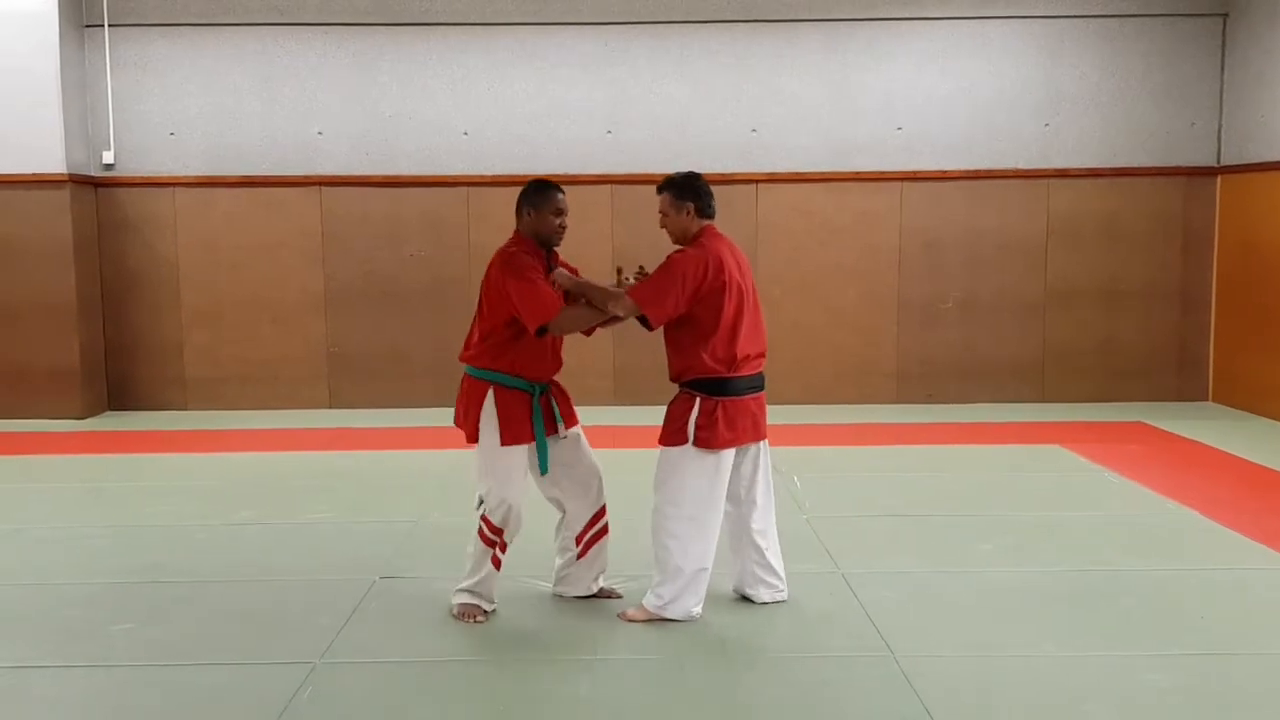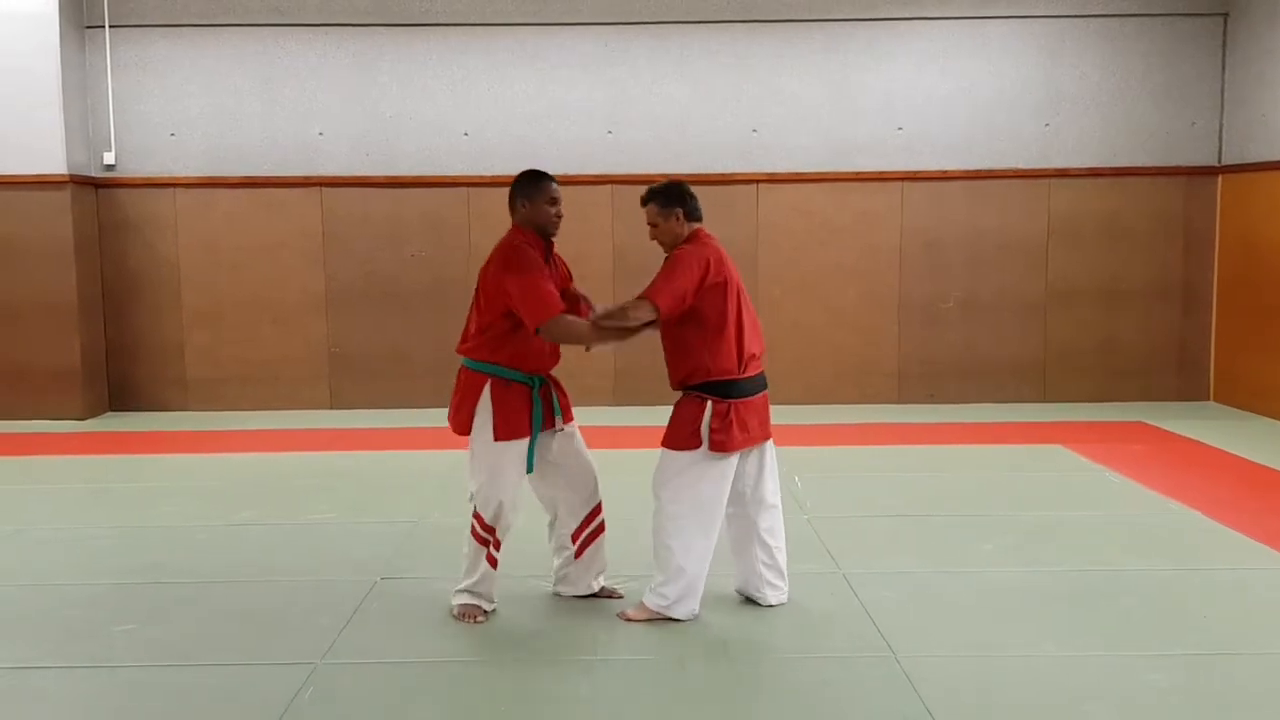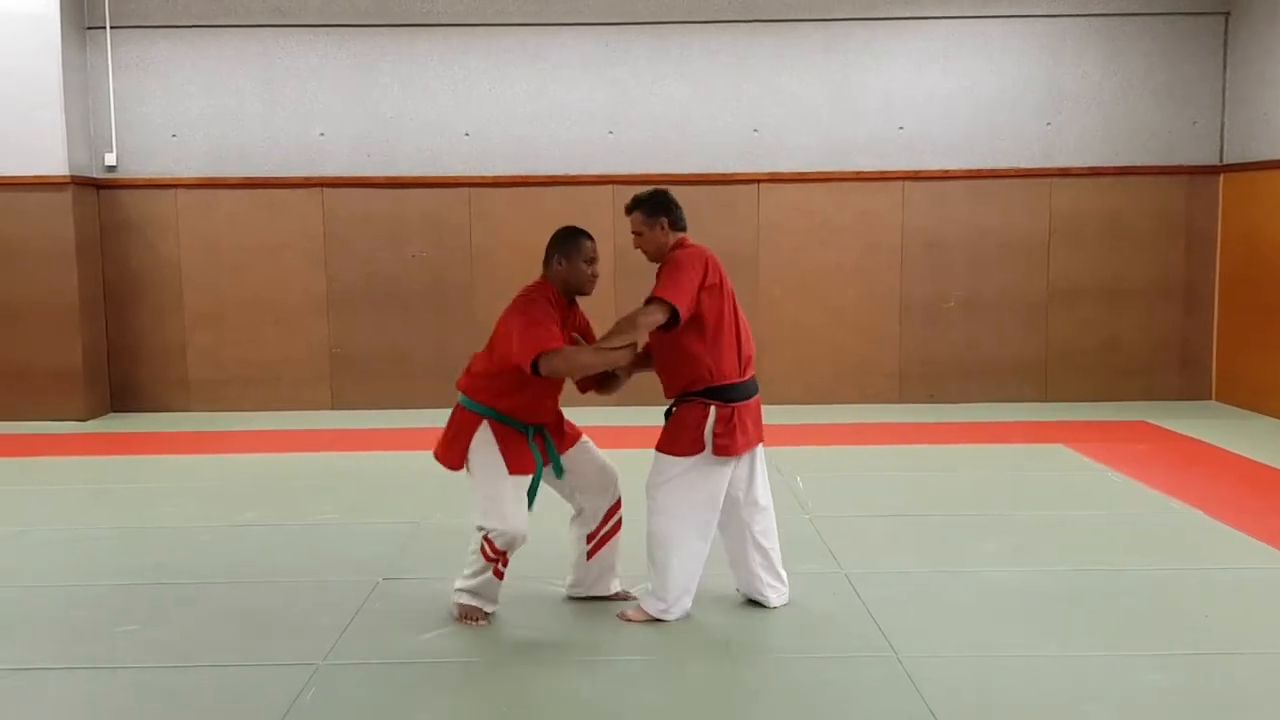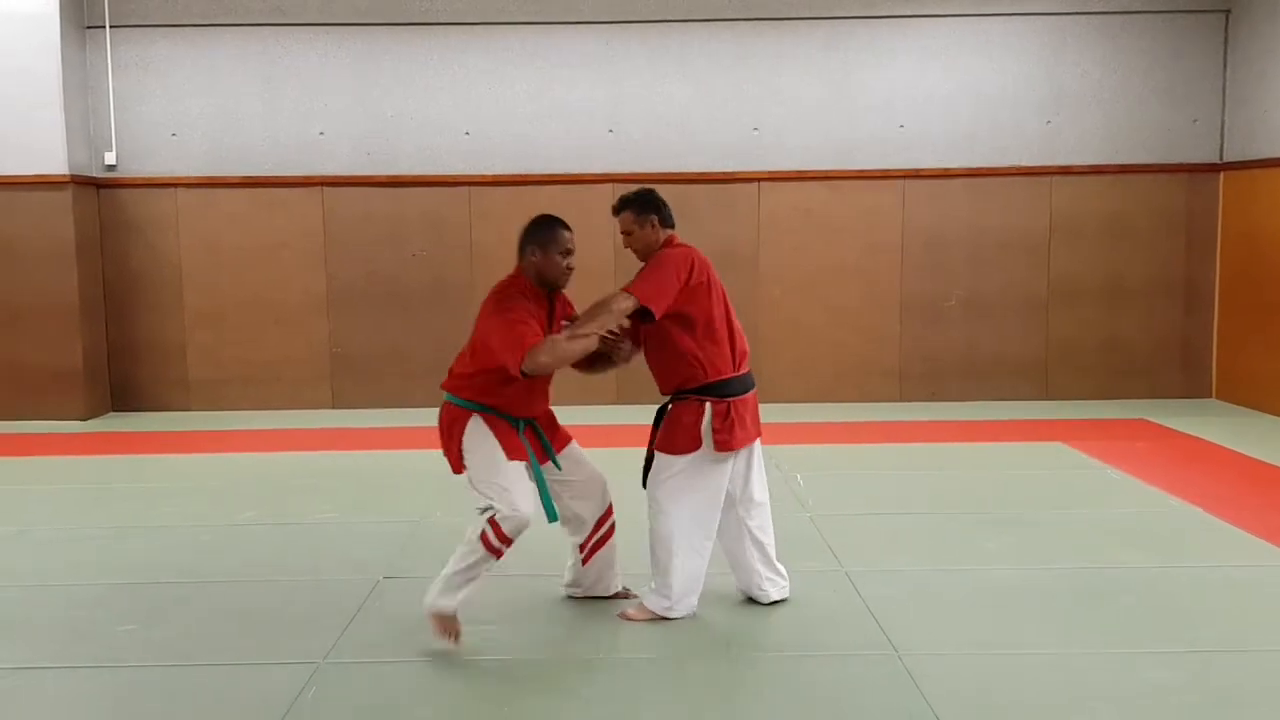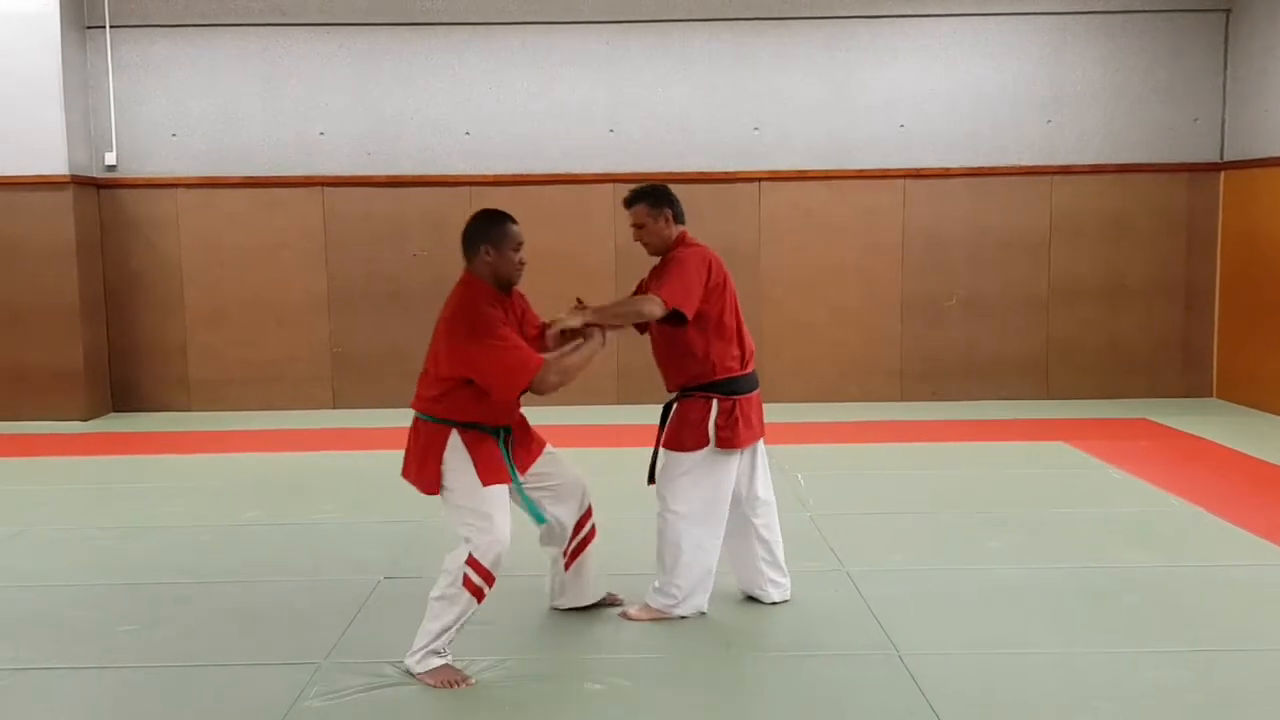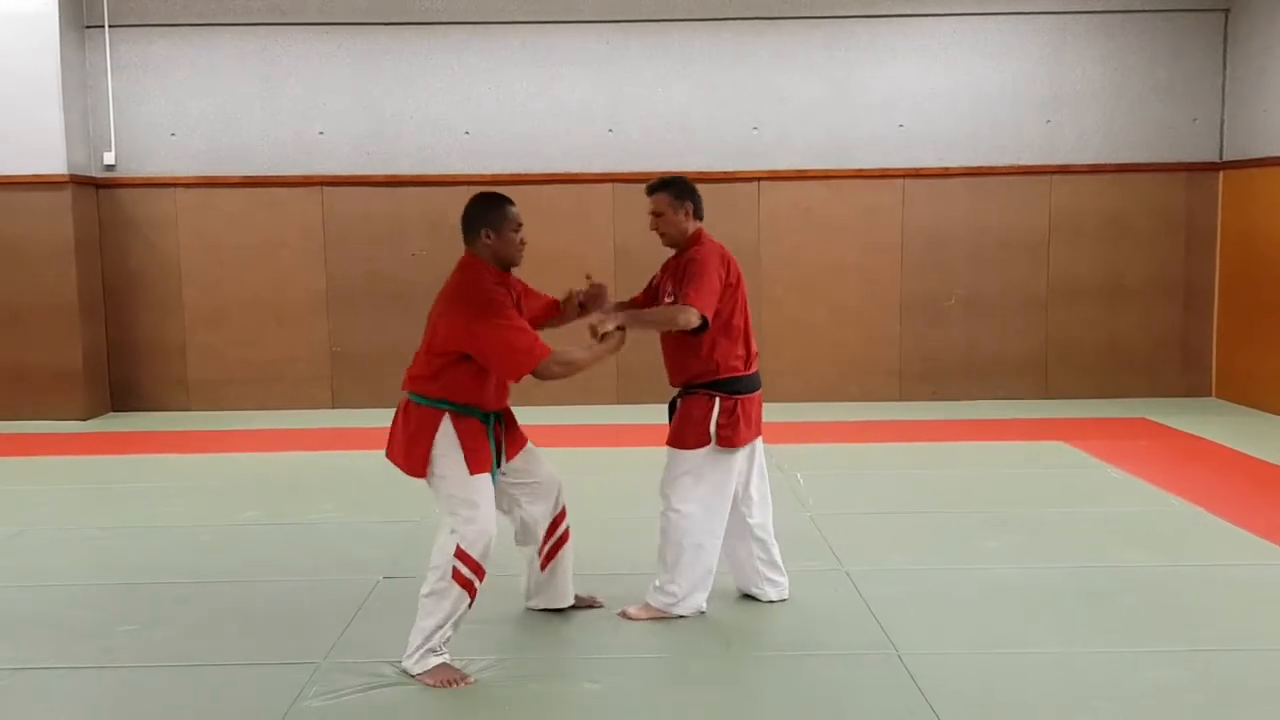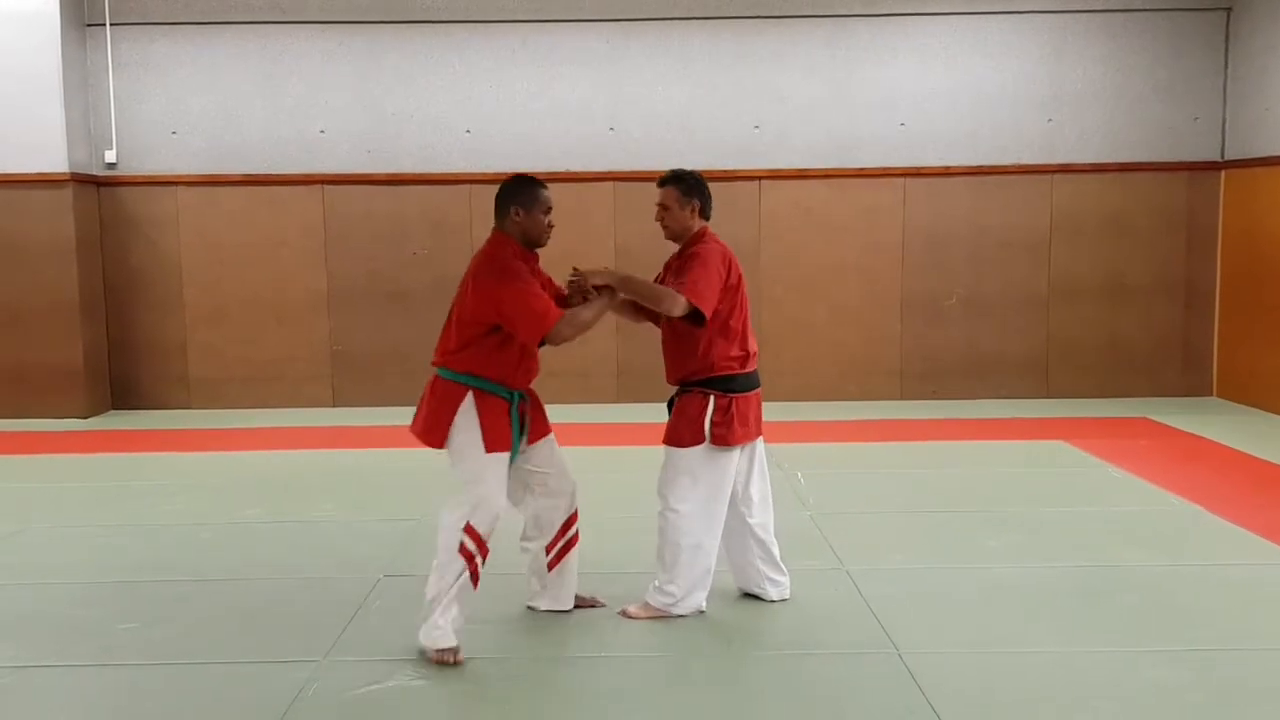
dt=0.2s
person 1, frame 1
left shoulder: (554, 265)
right shoulder: (514, 263)
left elbow: (588, 313)
right elbow: (559, 322)
left hip: (540, 394)
right hip: (499, 396)
left knee: (583, 484)
right knee: (504, 501)
left ankle: (579, 581)
right ankle: (474, 594)
person 1, frame 2
left shoulder: (548, 260)
right shoulder: (516, 259)
left elbow: (584, 321)
right elbow: (557, 328)
right wrist: (617, 330)
left hip: (537, 389)
right hip: (495, 390)
left knee: (574, 483)
right knee: (495, 497)
left ankle: (579, 580)
right ankle: (471, 594)
person 1, frame 3
left shoulder: (573, 315)
right shoulder: (533, 308)
left elbow: (594, 382)
right elbow: (553, 364)
left wrist: (621, 367)
right wrist: (619, 355)
left hip: (540, 426)
right hip: (490, 426)
left knee: (601, 484)
right knee: (509, 526)
left ankle: (593, 584)
right ankle: (471, 594)
person 1, frame 4
left shoulder: (555, 300)
right shoulder: (508, 303)
left elbow: (587, 362)
right elbow: (536, 361)
left wrist: (615, 349)
right wrist: (595, 337)
left hip: (530, 417)
right hip: (481, 420)
left knee: (590, 489)
right knee: (514, 508)
left ankle: (591, 581)
right ankle: (443, 599)
person 1, frame 5
left shoulder: (504, 298)
right shoulder: (472, 316)
left elbow: (538, 340)
right elbow: (543, 380)
left wrist: (575, 334)
right wrist: (590, 346)
left hip: (498, 429)
right hip: (455, 440)
left knee: (568, 490)
right knee: (488, 540)
left ankle: (576, 592)
right ankle: (427, 655)
person 1, frame 6
left shoulder: (498, 281)
right shoulder: (474, 296)
left elbow: (547, 314)
right elbow: (545, 365)
left wrist: (577, 304)
right wrist: (606, 349)
left hip: (483, 419)
right hip: (445, 427)
left knee: (541, 491)
right knee: (470, 534)
left ankle: (551, 594)
right ankle: (424, 654)
person 1, frame 7
left shoulder: (519, 262)
right shoulder: (500, 267)
left elbow: (560, 308)
right elbow: (558, 331)
left wrist: (586, 294)
right wrist: (604, 300)
left hip: (510, 400)
right hip: (472, 403)
left knee: (555, 488)
right knee: (478, 509)
left ankle: (554, 594)
right ankle: (438, 631)
person 2, frame 1
left shoulder: (694, 259)
right shoulder: (728, 253)
left elbow: (624, 307)
left wrist: (575, 283)
right wrist: (653, 285)
left hip: (709, 402)
right hip: (746, 395)
left knee: (683, 503)
right knee: (749, 497)
left ankle: (670, 600)
right ankle: (764, 583)
person 2, frame 2
left shoulder: (690, 257)
right shoulder: (708, 256)
left elbow: (641, 313)
right elbow: (682, 322)
left wrist: (593, 321)
right wrist: (621, 323)
left hip: (715, 404)
right hip: (746, 396)
left knee: (679, 500)
right knee: (755, 499)
left ankle: (670, 599)
right ankle: (767, 584)
person 2, frame 3
left shoulder: (687, 262)
right shoulder: (689, 265)
left elbow: (652, 316)
right elbow: (661, 345)
left wrist: (597, 348)
right wrist: (620, 372)
left hip: (710, 409)
right hip: (733, 402)
left knee: (671, 501)
right knee: (746, 503)
left ankle: (665, 602)
right ankle: (767, 586)
person 2, frame 4
left shoulder: (673, 261)
right shoulder: (672, 266)
left elbow: (622, 305)
right elbow: (641, 331)
left wrist: (565, 333)
left hip: (708, 406)
right hip: (730, 398)
left knee: (674, 501)
right knee: (743, 498)
left ankle: (669, 600)
right ankle: (767, 583)
person 2, frame 5
left shoulder: (691, 259)
right shoulder: (670, 265)
left elbow: (650, 308)
right elbow: (625, 310)
left wrist: (582, 318)
right wrist: (588, 315)
left hip: (715, 402)
right hip: (731, 397)
left knee: (685, 500)
right knee: (748, 497)
left ankle: (674, 598)
right ankle: (770, 583)
person 2, frame 6
left shoulder: (707, 258)
right shoulder: (676, 264)
left elbow: (687, 316)
right elbow: (647, 312)
left wrist: (618, 316)
right wrist: (606, 306)
left hip: (717, 401)
right hip: (728, 398)
left knee: (688, 499)
right knee: (743, 499)
left ankle: (675, 598)
right ankle: (767, 583)
person 2, frame 7
left shoulder: (708, 255)
right shoulder: (686, 256)
left elbow: (675, 304)
right elbow: (651, 312)
left wrist: (615, 279)
right wrist: (604, 292)
left hip: (713, 399)
right hip: (730, 395)
left knee: (686, 498)
right knee: (743, 497)
left ankle: (673, 597)
right ankle: (767, 582)
